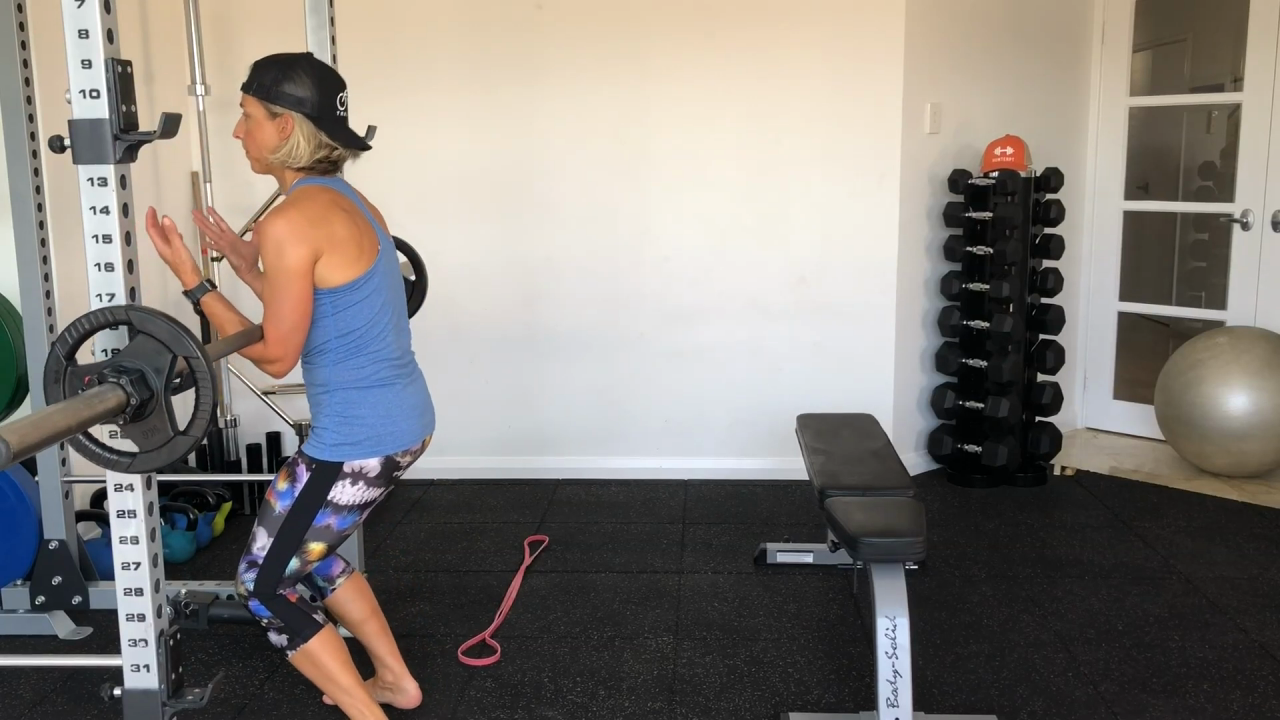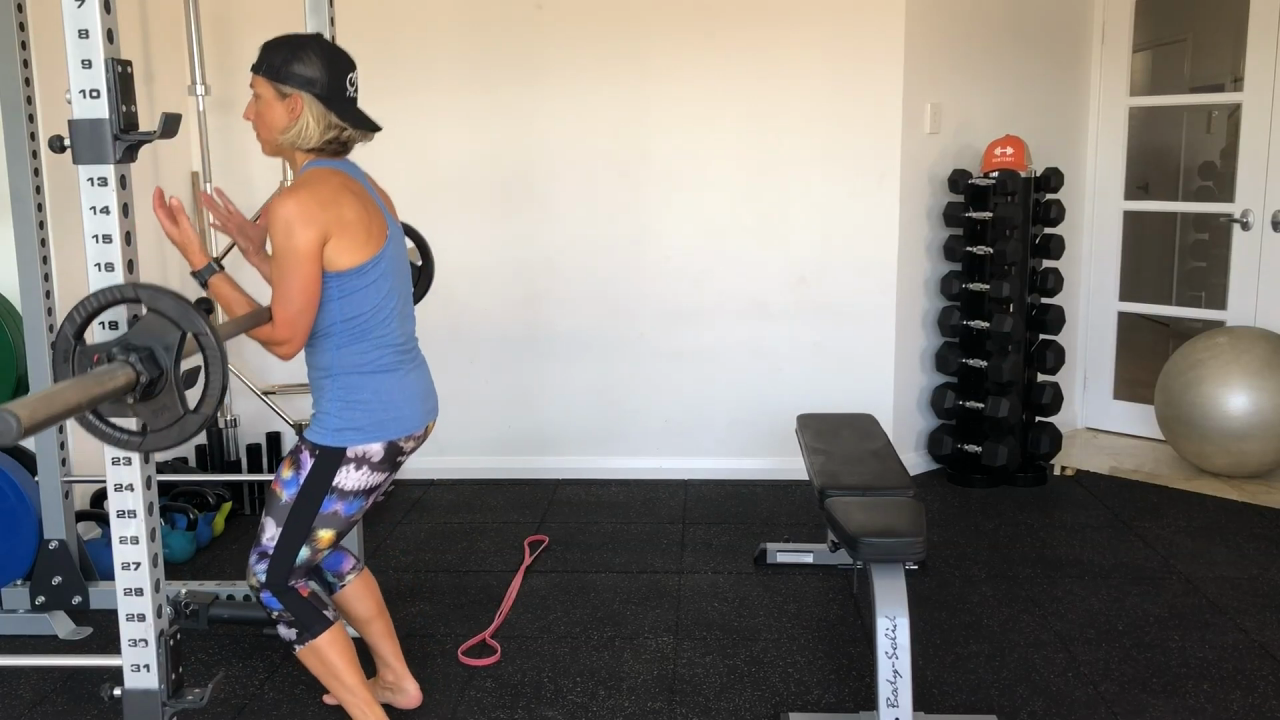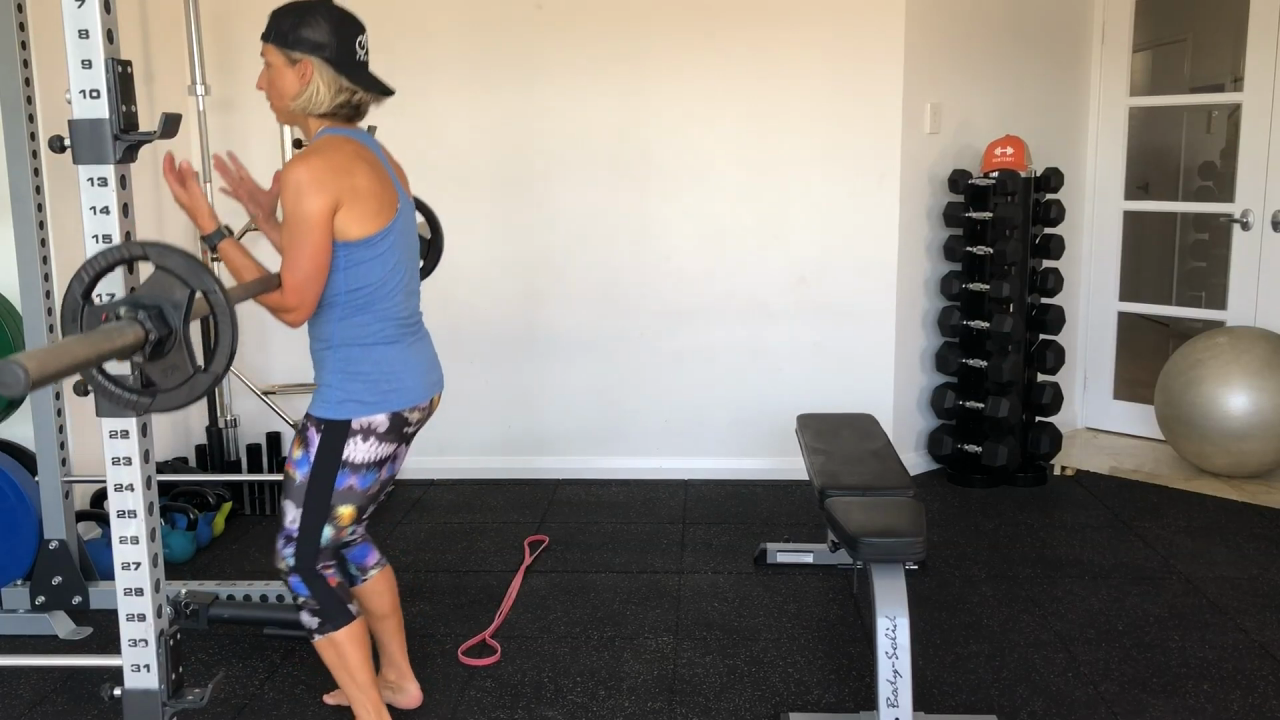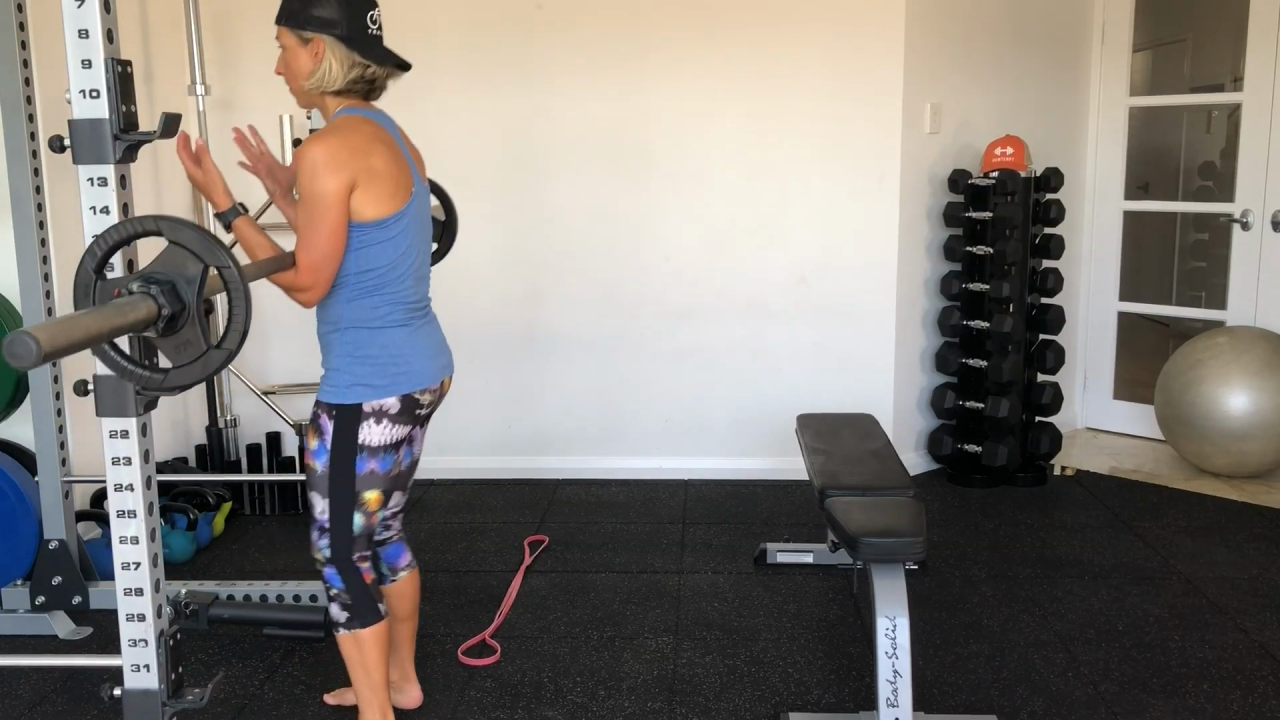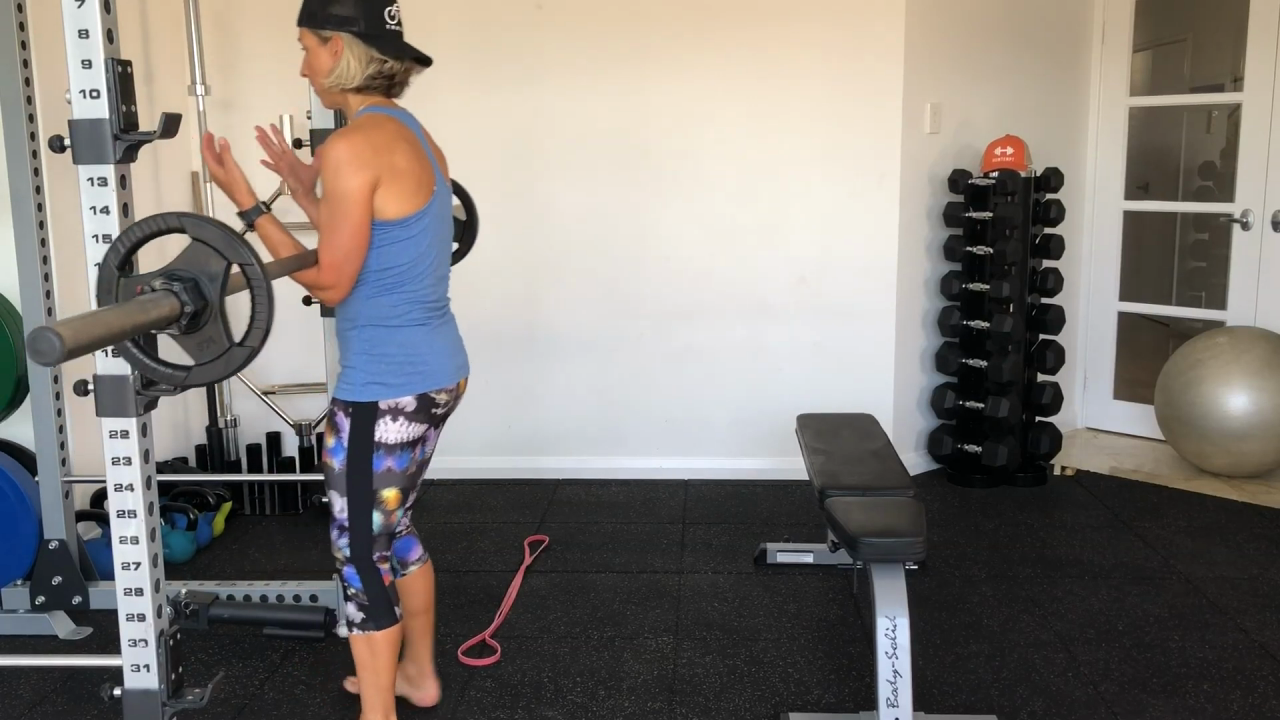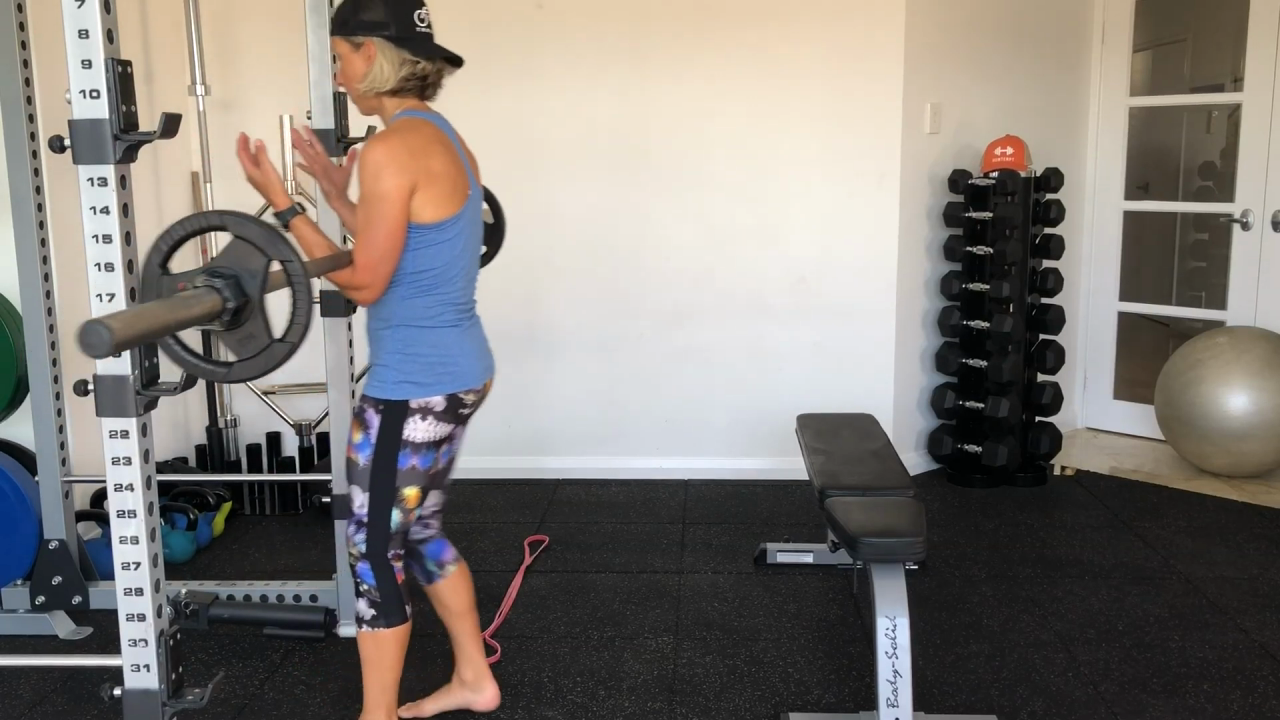
dt=0.2s
person 1, frame 1
left shoulder: (291, 223)
right shoulder: (346, 203)
left elbow: (278, 355)
left wrist: (191, 279)
right wrist: (248, 268)
left hip: (358, 438)
right hip: (401, 420)
left knee: (263, 583)
right knee: (302, 548)
person 1, frame 2
left shoulder: (300, 203)
right shoulder: (357, 186)
left elbow: (286, 337)
left wrist: (199, 261)
right wrist: (255, 249)
left hip: (359, 424)
right hip: (403, 408)
left knee: (275, 575)
right knee: (312, 544)
person 1, frame 3
left shoulder: (312, 170)
right shoulder: (371, 156)
left elbow: (294, 305)
left wrist: (209, 226)
right wrist: (267, 218)
left hip: (362, 400)
right hip: (410, 384)
left knee: (303, 560)
right knee: (339, 535)
person 1, frame 4
left shoulder: (329, 150)
right shoulder: (388, 137)
left elbow: (309, 285)
left wrist: (223, 204)
right wrist: (284, 195)
left hip: (369, 385)
right hip: (420, 370)
left knee: (341, 555)
right knee: (379, 532)
person 1, frame 5
left shoulder: (353, 147)
right shoulder: (411, 136)
left elbow: (331, 281)
left wrist: (244, 201)
right wrist: (305, 192)
left hip: (384, 385)
right hip: (436, 369)
left knee: (361, 553)
right knee: (391, 529)
person 1, frame 6
left shoulder: (390, 151)
right shoulder: (442, 139)
left elbow: (365, 282)
left wrist: (281, 203)
right wrist: (337, 195)
left hip: (414, 383)
right hip: (458, 369)
left knee: (376, 552)
right knee: (416, 530)
